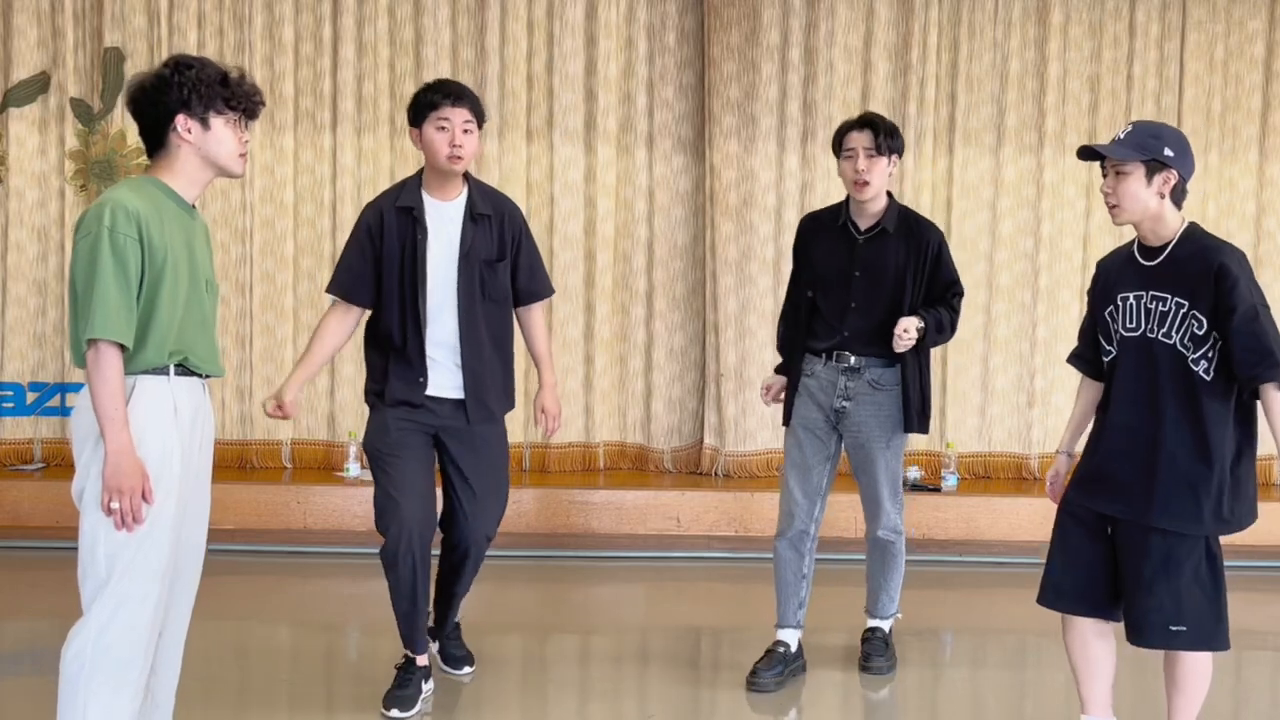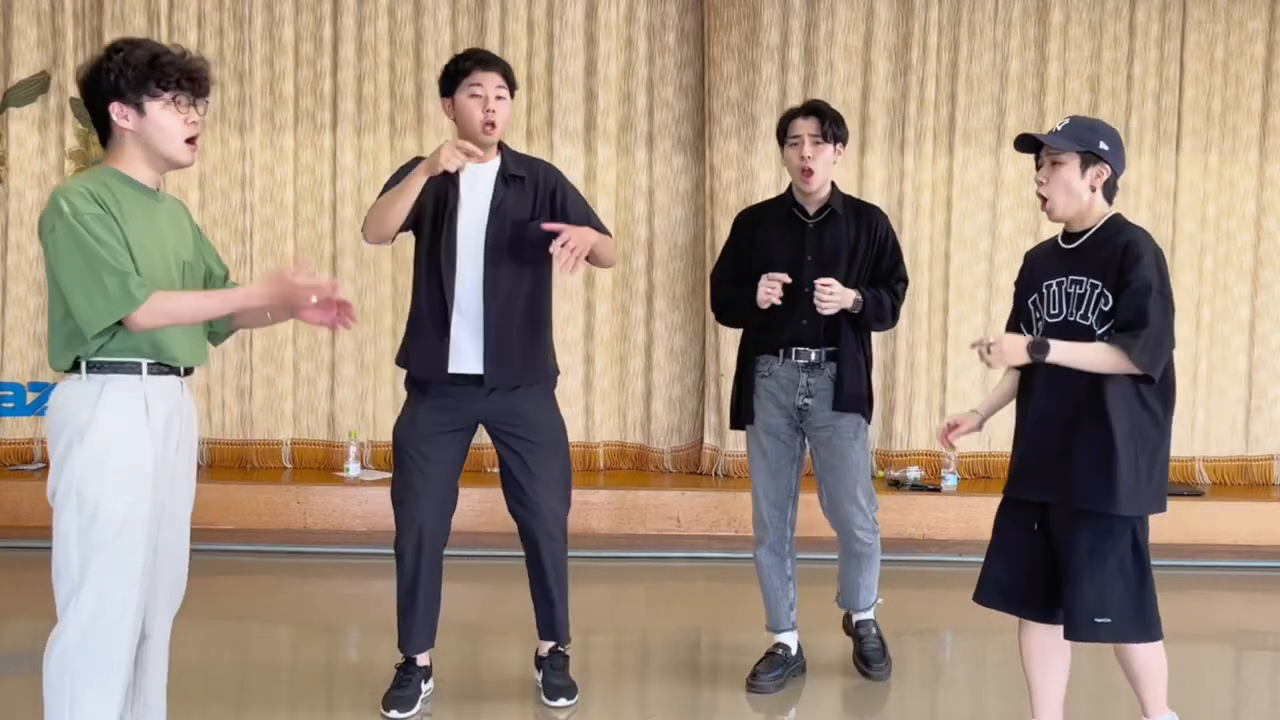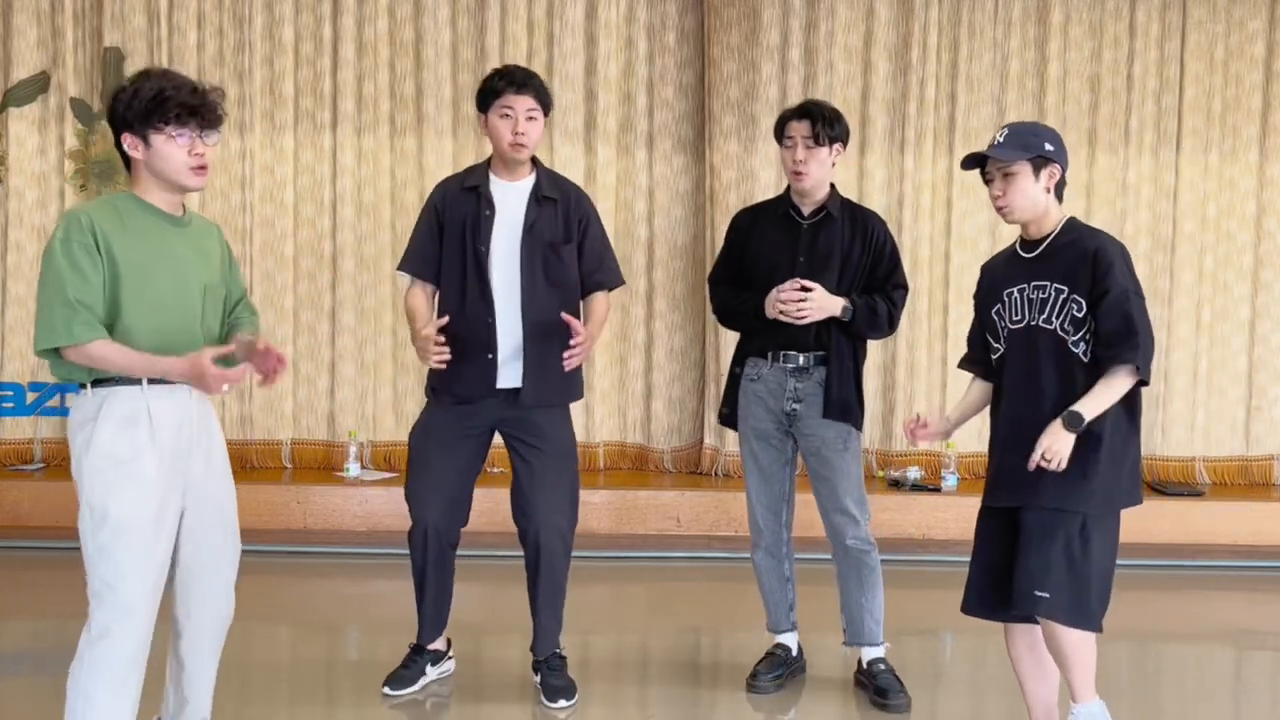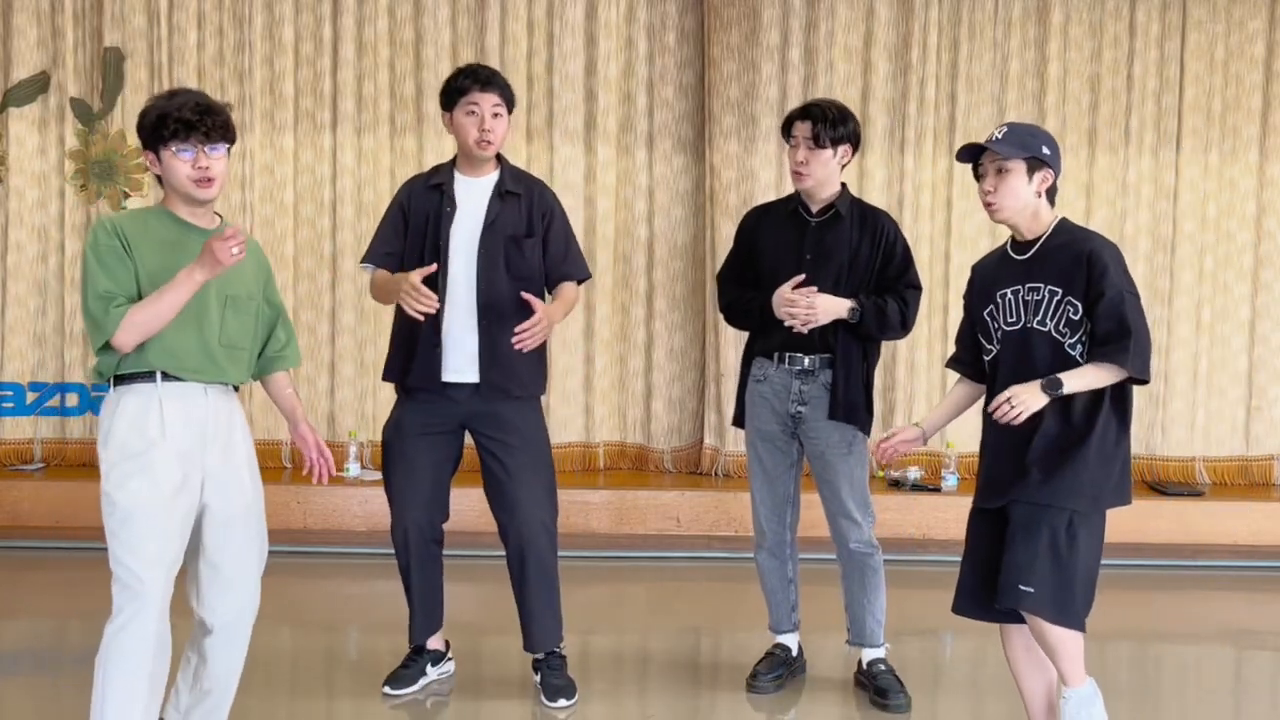
dt=0.5s
person 1, frame 1
left shoulder: (192, 223)
right shoulder: (121, 210)
right elbow: (102, 338)
right wrist: (118, 448)
left hip: (189, 412)
right hip: (135, 410)
left knee: (170, 600)
right knee: (121, 603)
person 1, frame 2
left shoulder: (174, 212)
right shoulder: (76, 202)
left elbow: (222, 315)
right elbow: (138, 309)
left wrist: (290, 308)
right wrist: (261, 291)
left hip: (169, 406)
right hip: (107, 407)
left knee: (157, 596)
right knee: (102, 604)
person 1, frame 3
left shoulder: (209, 236)
right shoulder: (88, 225)
left elbow: (230, 329)
right elbow: (73, 341)
left wrist: (255, 351)
right wrist: (177, 367)
left hip: (197, 423)
right hip: (123, 422)
left knee: (210, 596)
right knee: (126, 606)
person 1, frame 4
left shoulder: (245, 250)
right shoulder: (116, 232)
left elbow: (269, 350)
right elbow: (122, 333)
left wrist: (299, 422)
right wrist: (198, 269)
left hip: (225, 420)
right hip: (147, 417)
left knee: (235, 596)
right knee: (143, 597)
person 2, frame 1
left shoulder: (501, 214)
right shoulder: (385, 215)
left elbow: (530, 302)
right elbow: (348, 308)
left wrist: (546, 380)
right wrist: (298, 378)
left hip: (477, 400)
right hip: (401, 400)
left knee: (474, 527)
right knee: (405, 527)
left ankle: (442, 622)
right ankle: (415, 662)
person 2, frame 2
left shoulder: (540, 179)
right shoulder: (422, 175)
left elbow: (610, 252)
right elbow: (373, 231)
left wrist: (586, 238)
right wrist: (428, 168)
left hip: (521, 379)
right hip: (438, 382)
left knee: (545, 516)
right knee: (419, 522)
left ankle: (553, 649)
right ankle: (416, 660)
person 2, frame 3
left shoulder: (569, 202)
right shoulder: (451, 197)
left elbow: (599, 289)
right elbow: (420, 284)
left wrist: (590, 331)
right wrist: (422, 332)
left hip: (540, 392)
right hip: (458, 389)
left knee: (548, 525)
right knee: (431, 519)
left ankle: (548, 655)
right ankle: (432, 645)
person 2, frame 4
left shoulder: (534, 197)
right shoulder: (418, 195)
left elbow: (569, 280)
right elbow: (377, 278)
left wrist: (551, 312)
right wrist: (399, 287)
left hip: (507, 387)
right hip: (427, 385)
left knee: (531, 520)
right knee: (413, 519)
left ankle: (547, 653)
right ankle: (429, 646)
person 3, frame 1
left shoulder: (920, 236)
right shoulder: (814, 229)
left elbow: (948, 306)
left wrist: (920, 326)
right wrist: (785, 366)
left hip: (880, 386)
right hip: (815, 380)
left knee: (884, 517)
right knee: (796, 517)
left ankle: (879, 627)
right ankle: (787, 640)
person 3, frame 2
left shoulder: (867, 222)
right shoulder: (755, 222)
left elbow: (892, 300)
right elbow: (722, 297)
left wrist: (852, 299)
right wrist: (754, 297)
left hip: (837, 381)
right hip: (769, 381)
left knee: (855, 515)
right knee: (771, 521)
left ankle: (861, 617)
right ankle: (785, 642)
person 3, frame 3
left shoulder: (864, 227)
right shoulder: (751, 223)
left elbow: (890, 309)
right elbow: (721, 299)
left wrist: (838, 306)
right wrist: (763, 305)
left hip: (828, 386)
right hip: (761, 381)
left knee: (850, 526)
right knee: (767, 524)
left ankle: (872, 658)
right ankle: (785, 644)
person 3, frame 4
left shoulder: (875, 227)
right shoulder: (761, 222)
left elbow: (903, 310)
right elbow: (728, 298)
left wrist: (845, 308)
right wrist: (769, 304)
left hip: (835, 388)
right hip: (767, 384)
left knee: (854, 529)
right knee: (771, 525)
left ankle: (872, 657)
right ankle: (786, 644)
person 4, frame 1
left shoulder: (1220, 266)
right shoulder: (1112, 270)
right wrist: (1066, 448)
left hip: (1186, 476)
right hip: (1107, 472)
left knee: (1184, 617)
right knee: (1077, 598)
person 4, frame 2
left shoulder: (1134, 250)
right shoulder: (1039, 260)
left elbow: (1140, 353)
left wrist: (1040, 349)
right wrist: (979, 414)
left hip: (1108, 463)
right hip: (1040, 464)
left knee: (1116, 606)
right knee: (1033, 601)
person 4, frame 3
left shoulder: (1099, 255)
right shoulder: (997, 271)
left elbow: (1131, 360)
left wrist: (1071, 422)
right wrist: (947, 424)
left hip: (1082, 465)
right hip: (1013, 465)
left knee: (1055, 595)
right knee: (1013, 602)
person 4, frame 4
left shoulder: (1092, 256)
right shoulder: (987, 272)
left elbow: (1127, 357)
left wrist: (1049, 388)
right wrist: (926, 428)
left hip: (1072, 460)
right hip: (1004, 462)
left knee: (1039, 589)
right knee: (1005, 601)
